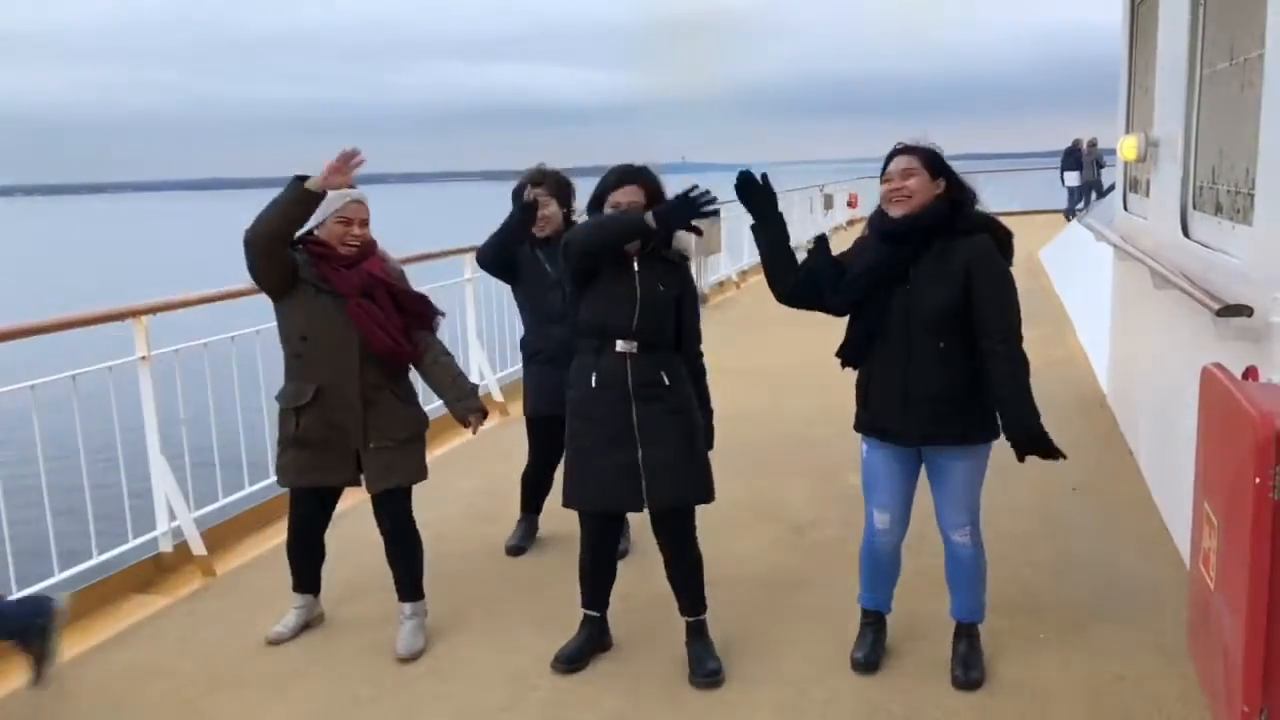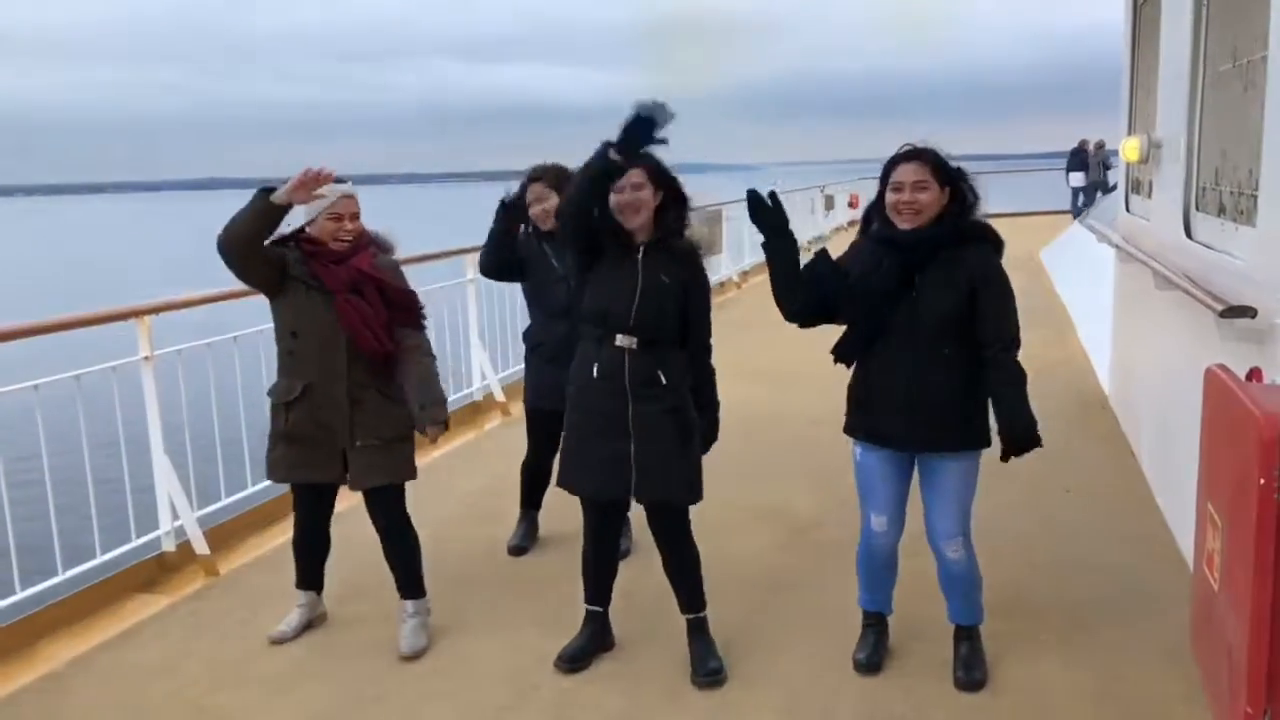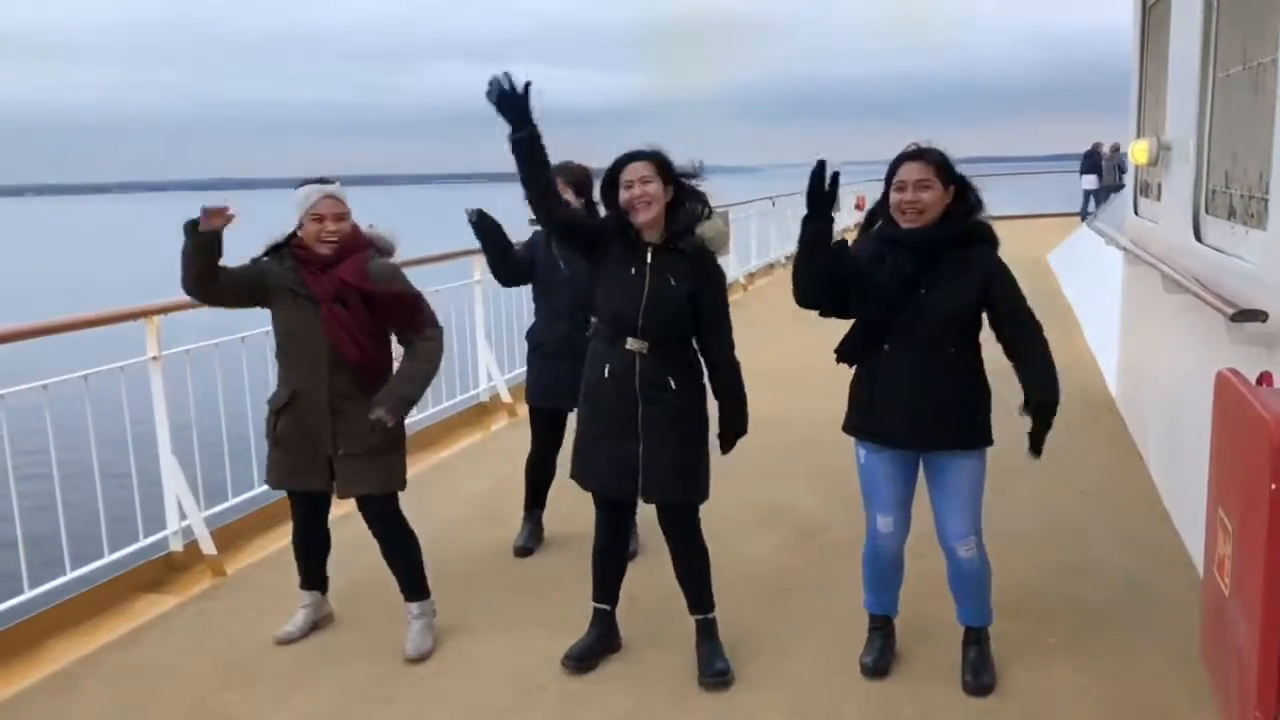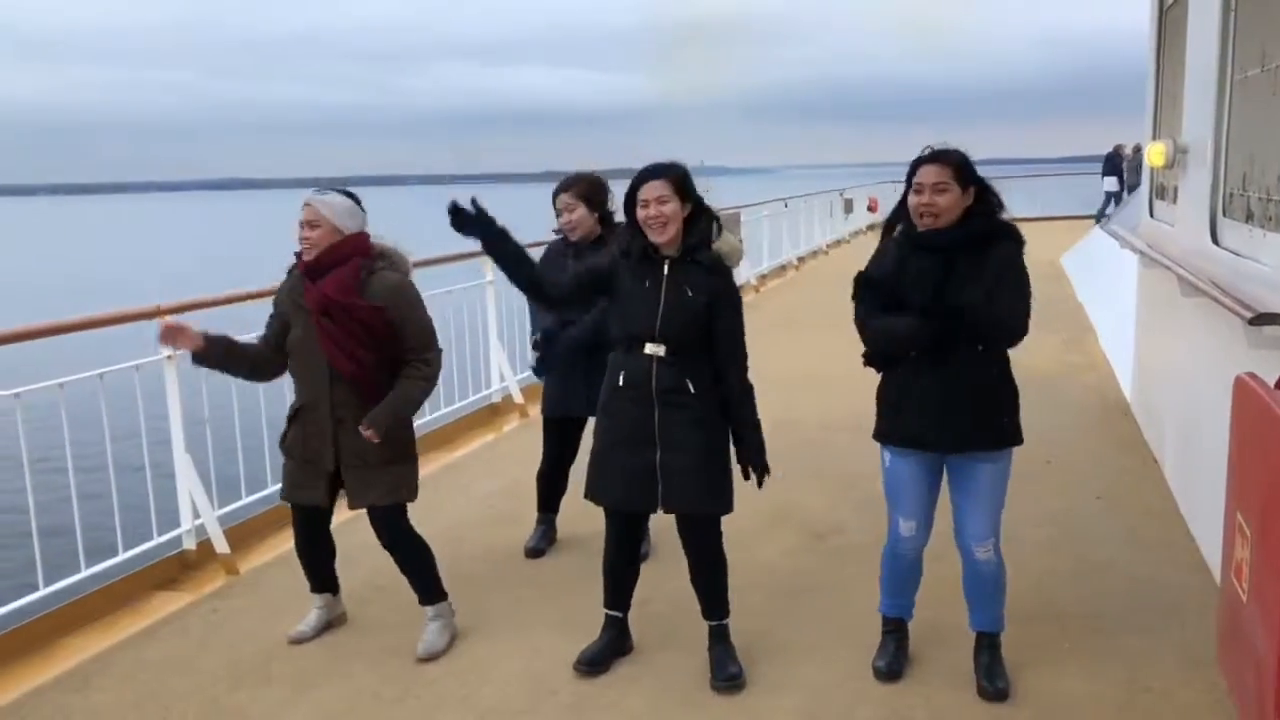
dt=0.2s
person 1, frame 1
left shoulder: (672, 269)
right shoulder: (589, 263)
left elbow: (689, 349)
right elbow: (580, 238)
left wrist: (703, 417)
right wrist: (655, 216)
left hip: (665, 411)
right hip: (597, 410)
left knee: (676, 527)
right knee: (598, 526)
left ankle: (697, 634)
right ankle: (593, 626)
person 1, frame 2
left shoulder: (682, 262)
right shoulder: (596, 250)
left elbow: (697, 347)
right elbow: (572, 210)
left wrist: (706, 415)
right wrist: (618, 148)
left hip: (662, 408)
right hip: (595, 405)
left knee: (671, 527)
right knee: (600, 522)
left ankle: (698, 632)
right ankle: (594, 625)
person 1, frame 3
left shoulder: (697, 262)
right shoulder: (606, 244)
left elbow: (717, 345)
right elbow: (548, 207)
left wrist: (732, 412)
right wrist: (521, 126)
left hip: (672, 407)
right hip: (607, 403)
left knee: (679, 523)
right knee: (611, 520)
left ankle: (706, 632)
right ankle: (602, 624)
person 1, frame 4
left shoulder: (712, 274)
right shoulder: (624, 264)
left elbow: (732, 364)
right elbow: (553, 292)
left wrist: (749, 437)
right wrist: (493, 238)
left hip: (692, 421)
right hip: (625, 417)
left knee: (701, 533)
right knee: (623, 529)
left ankle: (720, 640)
right ankle: (615, 630)
person 2, frame 1
left shoulder: (975, 251)
right shoulder: (871, 252)
left elbow: (1001, 342)
right elbow: (796, 288)
left wrist: (1020, 418)
right wrist: (768, 224)
left hip: (959, 423)
right hip: (885, 421)
left knee: (960, 533)
right knee: (882, 532)
left ankle: (967, 634)
right ankle: (873, 623)
person 2, frame 2
left shoulder: (974, 259)
right shoulder: (868, 255)
left elbow: (998, 348)
right elbow: (802, 308)
left wrist: (1014, 419)
right wrist: (778, 243)
left hip: (952, 428)
right hip: (878, 424)
left knee: (951, 543)
right knee: (878, 535)
left ankle: (968, 635)
right ankle: (874, 624)
person 2, frame 3
left shoulder: (978, 259)
right shoulder: (870, 251)
left elbow: (1021, 333)
right elbow: (814, 294)
left wrist: (1042, 393)
right wrist: (817, 224)
left hip: (955, 426)
right hip: (881, 421)
left knee: (963, 544)
right knee: (884, 535)
left ankle: (976, 639)
right ankle: (881, 628)
person 2, frame 4
left shoulder: (999, 256)
right shoulder: (893, 255)
left elbow: (1010, 327)
right elbow: (869, 324)
left wrist: (958, 322)
right wrist: (912, 329)
left hip: (981, 427)
right hip: (907, 425)
left knee: (980, 545)
right knee: (905, 538)
left ankle: (988, 645)
right ankle: (894, 632)
person 3, frame 1
left shoulder: (385, 276)
right shoulder: (291, 275)
left elbow: (424, 344)
right elbow: (259, 239)
left wrist: (463, 398)
right wrist: (315, 186)
left hip: (387, 425)
right hip: (315, 426)
left knee: (395, 520)
right knee: (305, 523)
left ankle: (412, 613)
right ankle: (305, 605)
person 3, frame 2
left shoulder: (382, 270)
right shoulder: (286, 270)
left elbow: (412, 342)
right elbow: (235, 248)
left wrist: (429, 403)
right wrist: (282, 199)
left hip: (376, 420)
right hip: (307, 421)
left knee: (389, 517)
right knee: (309, 517)
left ankle: (414, 611)
right ankle: (308, 602)
person 3, frame 3
left shoulder: (380, 275)
right shoulder: (278, 273)
left elbow: (427, 338)
right elbow: (206, 286)
left wrist: (399, 397)
right wrist: (205, 235)
left hip: (365, 427)
right hip: (300, 426)
left knee: (384, 519)
right knee: (307, 519)
left ankle: (420, 612)
right ankle: (314, 603)
person 3, frame 4
left shoulder: (390, 289)
right shoulder: (296, 290)
left elbow: (424, 362)
right elbow: (267, 362)
left wrist: (390, 416)
right wrist: (204, 346)
left hip: (374, 440)
right hip: (312, 437)
left knee: (392, 527)
right knee: (308, 526)
left ankle: (440, 613)
right ankle: (328, 604)
person 4, frame 1
right shoulder: (519, 252)
right elbow: (486, 258)
right wrist: (520, 219)
right hip: (546, 369)
right knee: (543, 455)
right ankle: (527, 521)
person 4, frame 2
right shoulder: (527, 246)
right elbow: (492, 266)
right wrist: (507, 222)
right hip: (547, 365)
right knee: (540, 450)
left ankle: (617, 523)
right ankle: (527, 520)
person 4, frame 3
right shoulder: (541, 242)
right elbow: (509, 272)
right wrist: (489, 234)
right hip: (549, 363)
right knee: (544, 449)
right ankle: (532, 521)
person 4, frame 4
right shoulder: (556, 254)
left elbow: (614, 315)
right elbow: (539, 304)
left wrist: (570, 339)
right wrist: (544, 334)
left hip: (611, 372)
right hip: (564, 374)
right knee: (556, 455)
right ankle: (545, 523)
